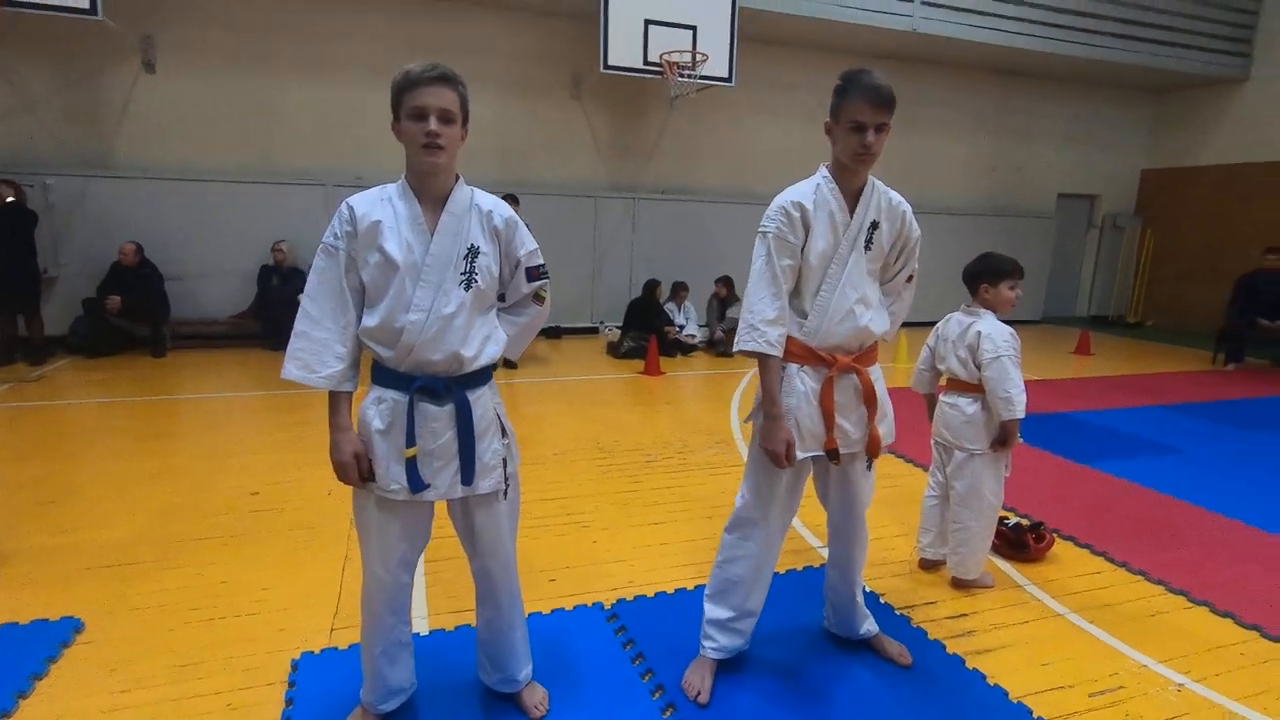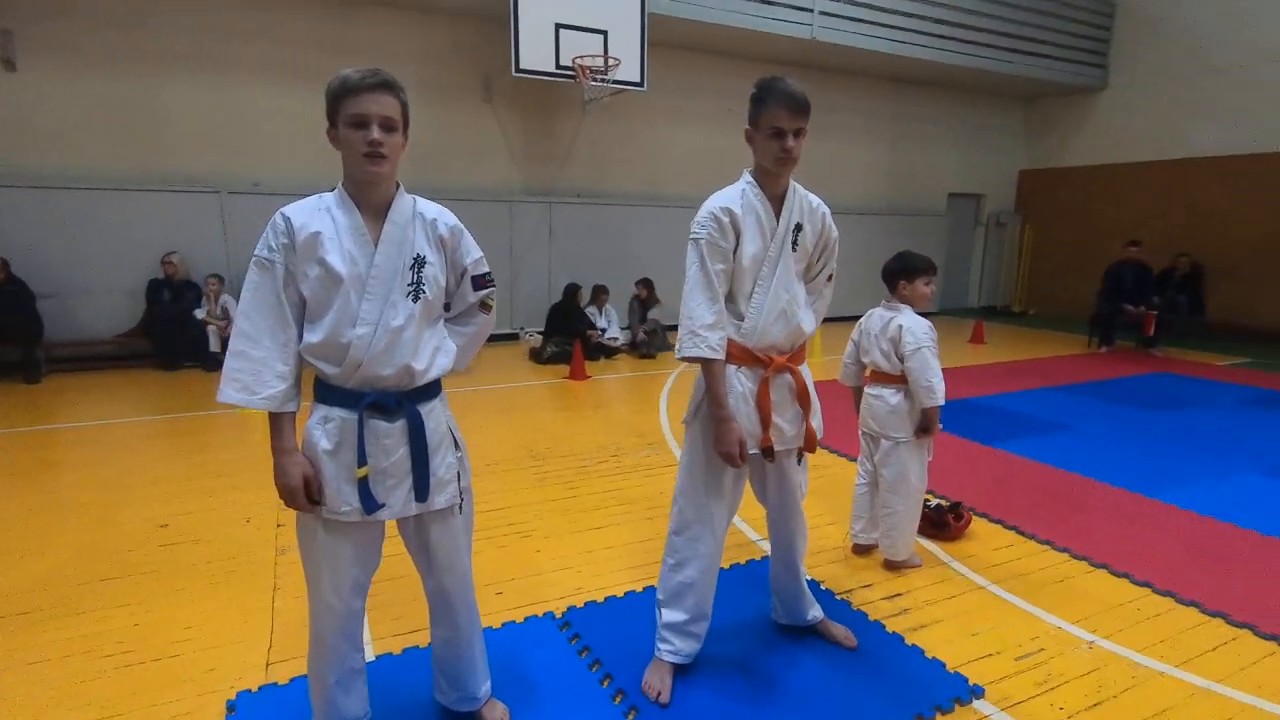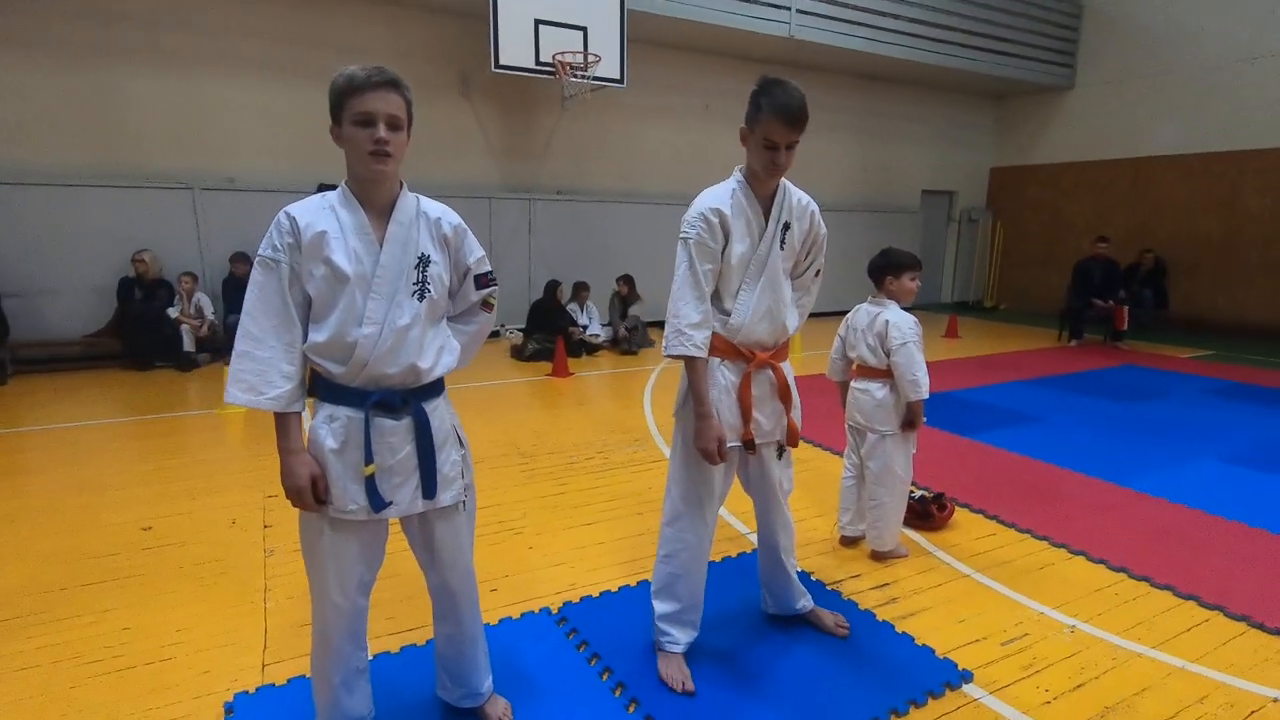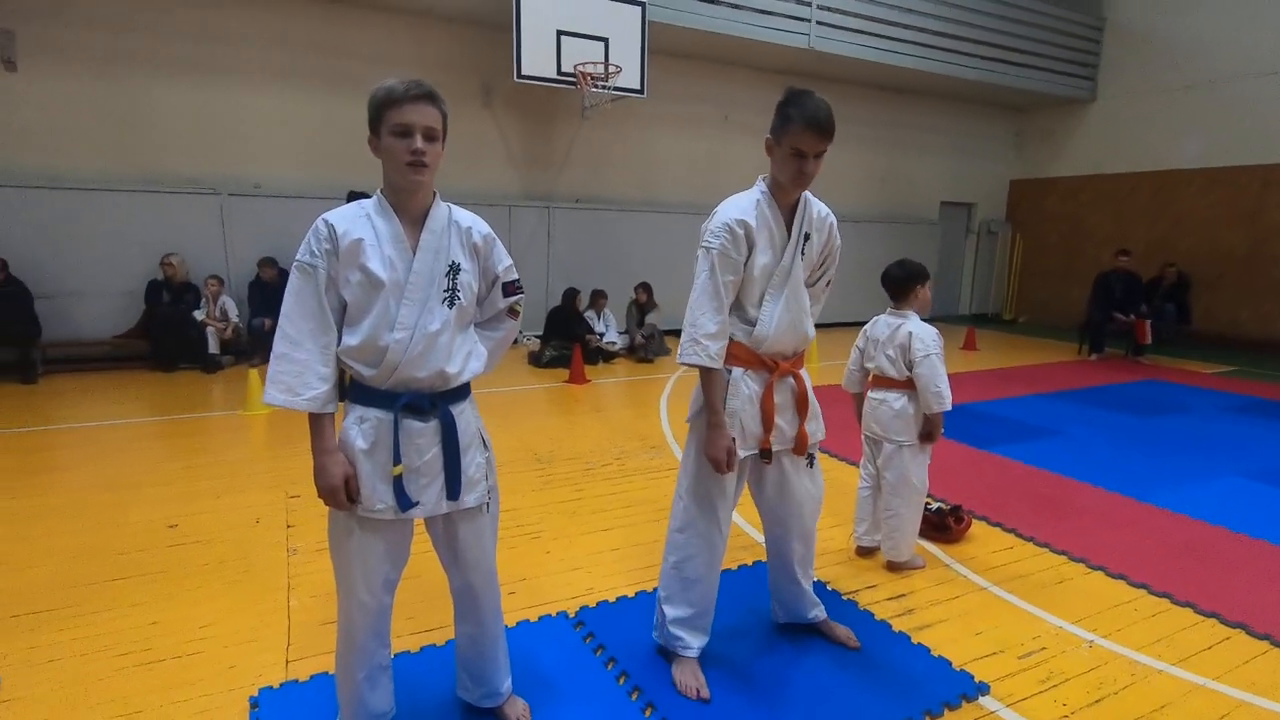
dt=0.3s
person 1, frame 1
left shoulder: (495, 218)
right shoulder: (360, 216)
left elbow: (531, 303)
right elbow: (333, 327)
left wrist: (480, 349)
right wrist: (341, 427)
left hip: (472, 412)
right hip: (392, 414)
left knee: (495, 559)
right knee: (386, 568)
person 1, frame 2
left shoulder: (438, 226)
right shoulder: (296, 227)
left elbow: (477, 311)
right elbow: (271, 345)
left wrist: (427, 361)
right wrist: (284, 449)
left hip: (424, 427)
right hip: (339, 433)
left knee: (450, 577)
right knee: (336, 595)
person 1, frame 3
left shoulder: (441, 225)
right shoulder: (300, 226)
left elbow: (477, 309)
right elbow: (275, 345)
left wrist: (431, 360)
right wrist: (290, 449)
left hip: (426, 426)
right hip: (344, 433)
left knee: (453, 575)
right knee: (339, 595)
person 1, frame 4
left shoulder: (472, 234)
right shoulder: (337, 233)
left elbow: (503, 316)
right elbow: (310, 347)
left wrist: (457, 366)
right wrist: (324, 448)
left hip: (453, 429)
right hip: (372, 432)
left knee: (476, 575)
right knee: (365, 590)
person 2, frame 1
left shoulder: (896, 214)
right shoulder: (794, 207)
right elbow: (764, 315)
left wrist: (861, 340)
right wrist: (773, 414)
left hip: (860, 382)
right hip: (799, 380)
left knee: (852, 514)
right knee: (760, 516)
left ankle: (851, 620)
right ankle: (716, 643)
person 2, frame 2
left shoulder: (816, 215)
right shoulder: (721, 213)
right elbow: (702, 321)
left wrist: (788, 342)
right wrist: (722, 415)
left hip: (790, 380)
right hip: (733, 380)
left knee: (788, 506)
right knee: (701, 517)
left ankle: (797, 608)
right ankle: (672, 646)
person 2, frame 3
left shoulder: (804, 212)
right shoulder: (710, 211)
right elbow: (688, 319)
left wrist: (772, 349)
right wrist: (704, 413)
left hip: (771, 375)
right hip: (718, 376)
left knee: (775, 499)
right knee: (692, 510)
left ankle: (788, 598)
right ankle: (672, 636)
person 2, frame 4
left shoulder: (824, 223)
right shoulder: (733, 221)
right elbow: (706, 328)
left wrist: (789, 354)
right wrist: (715, 422)
left hip: (790, 384)
right hip: (735, 383)
left knee: (797, 509)
right knee: (702, 517)
left ankle: (800, 609)
right ankle: (682, 641)
person 3, frame 1
left shoulder: (948, 323)
right shoulder: (997, 334)
left elbow: (924, 374)
right elbow: (1005, 391)
left wrist: (933, 411)
right wrist: (1010, 432)
left hip: (948, 415)
right hip: (978, 425)
left knee: (939, 487)
right knee: (976, 500)
left ankle: (931, 553)
right ankle: (967, 571)
person 3, frame 2
left shoulder: (869, 319)
right shoulder: (916, 327)
left elbow: (851, 367)
right elbow: (926, 380)
left wrist: (859, 402)
right wrist: (932, 419)
left hip: (873, 407)
right hip: (903, 414)
left knee: (868, 475)
right knee: (903, 485)
left ankle: (863, 538)
right ankle: (896, 552)
person 3, frame 3
left shoulder: (855, 315)
right shoulder: (901, 322)
left elbow: (838, 362)
right elbow: (910, 374)
left wrist: (846, 397)
right wrist: (916, 413)
left hip: (859, 400)
right hip: (888, 407)
left knee: (854, 468)
right knee: (889, 477)
left ankle: (850, 530)
right ankle: (883, 543)
person 3, frame 4
left shoulder: (873, 326)
right shoulder: (923, 333)
left elbow: (854, 373)
right elbow: (932, 386)
left wrist: (860, 406)
right wrist: (935, 424)
left hip: (874, 410)
right hip: (905, 417)
left knee: (870, 479)
right knee: (904, 488)
left ankle: (866, 540)
right ankle: (898, 555)
